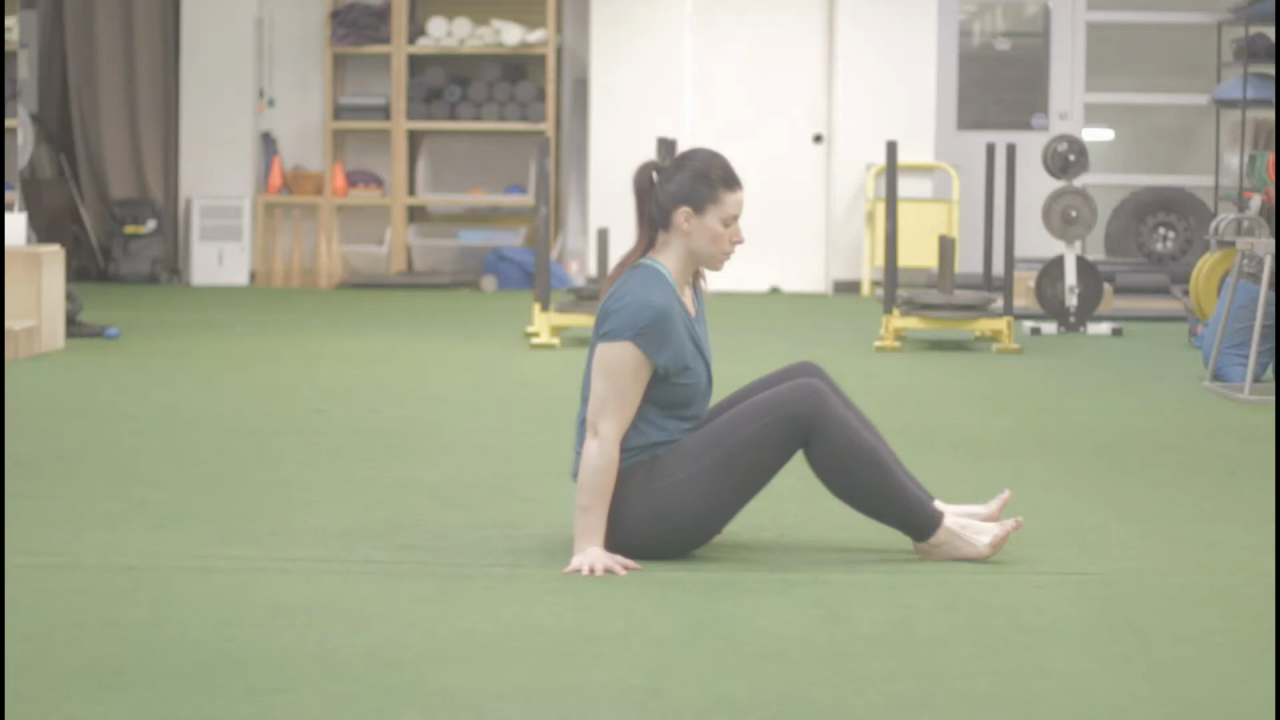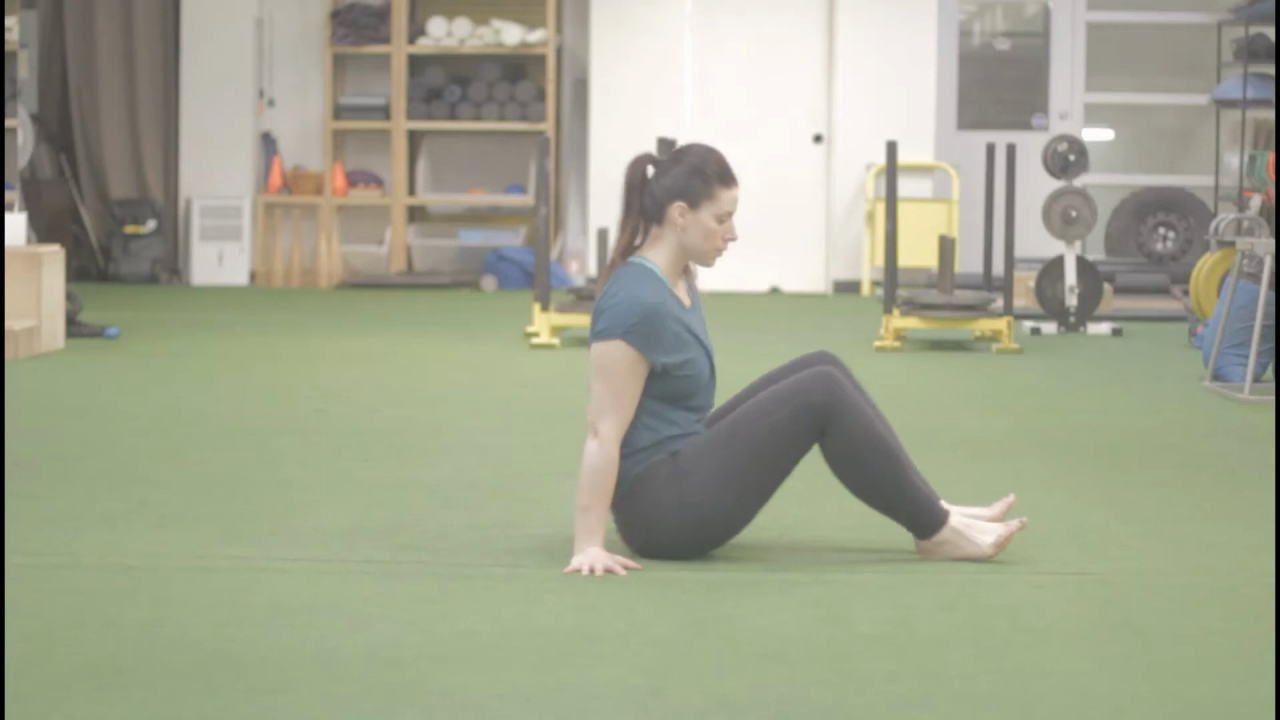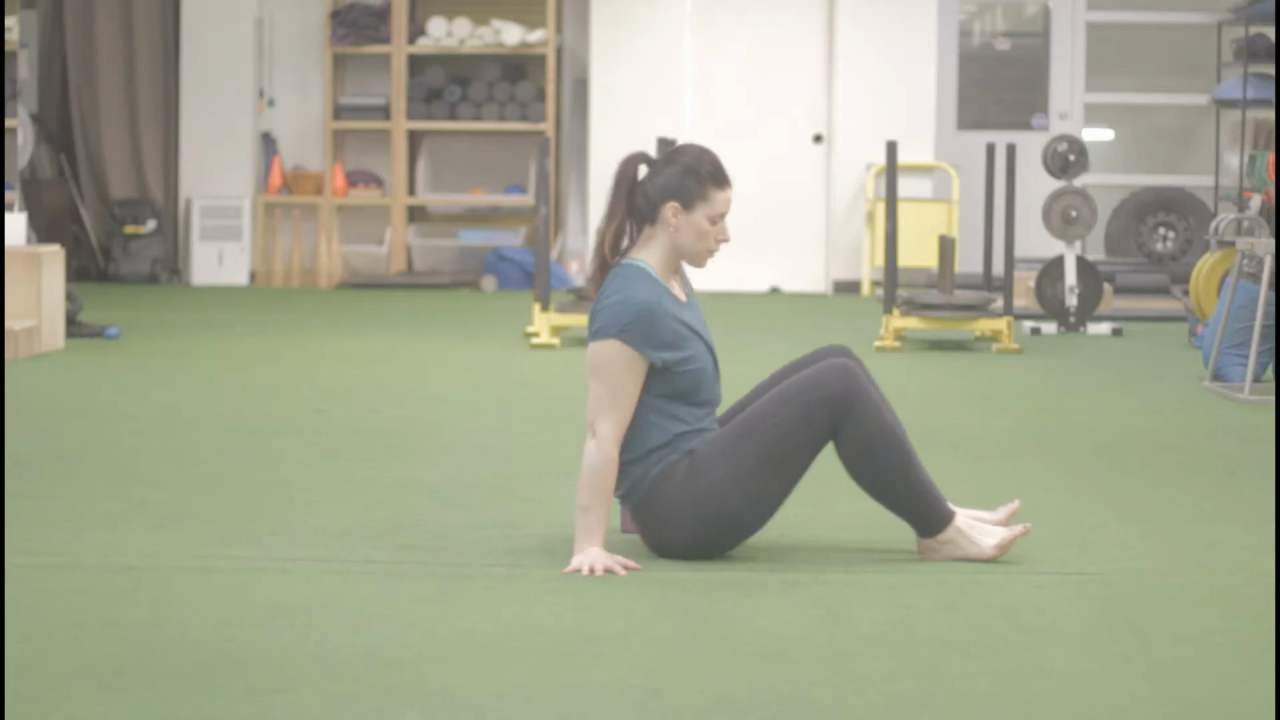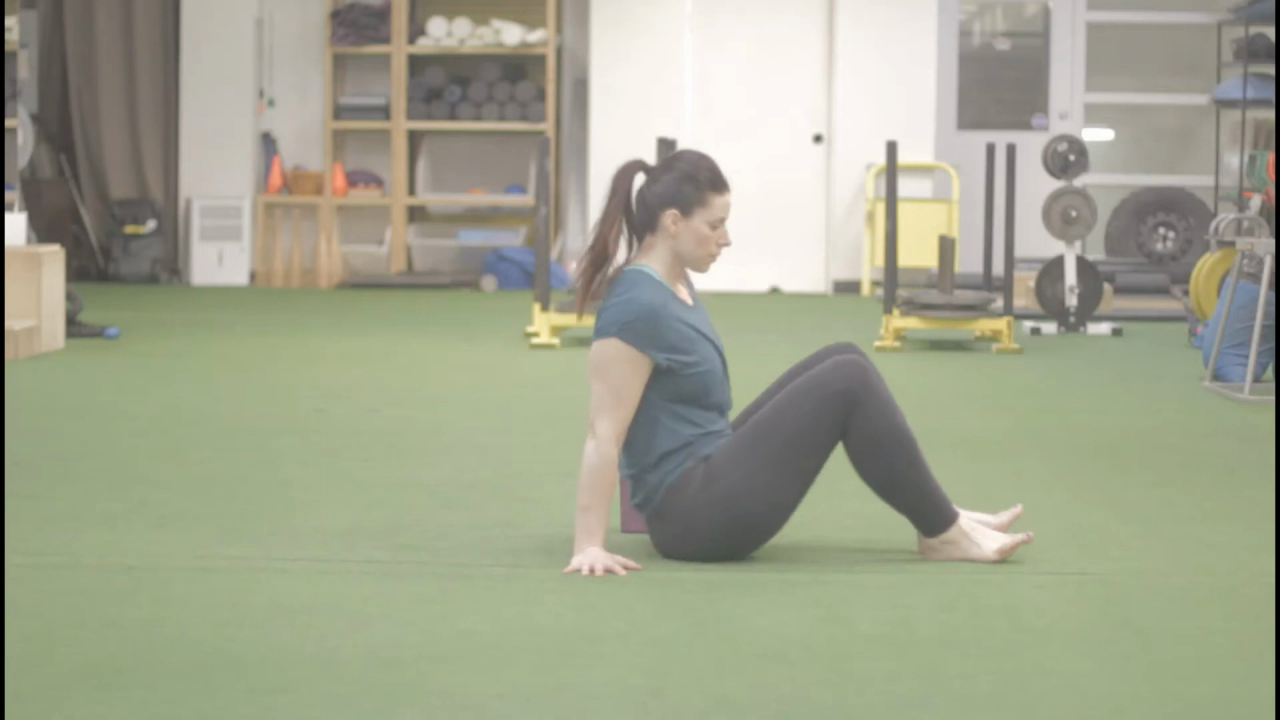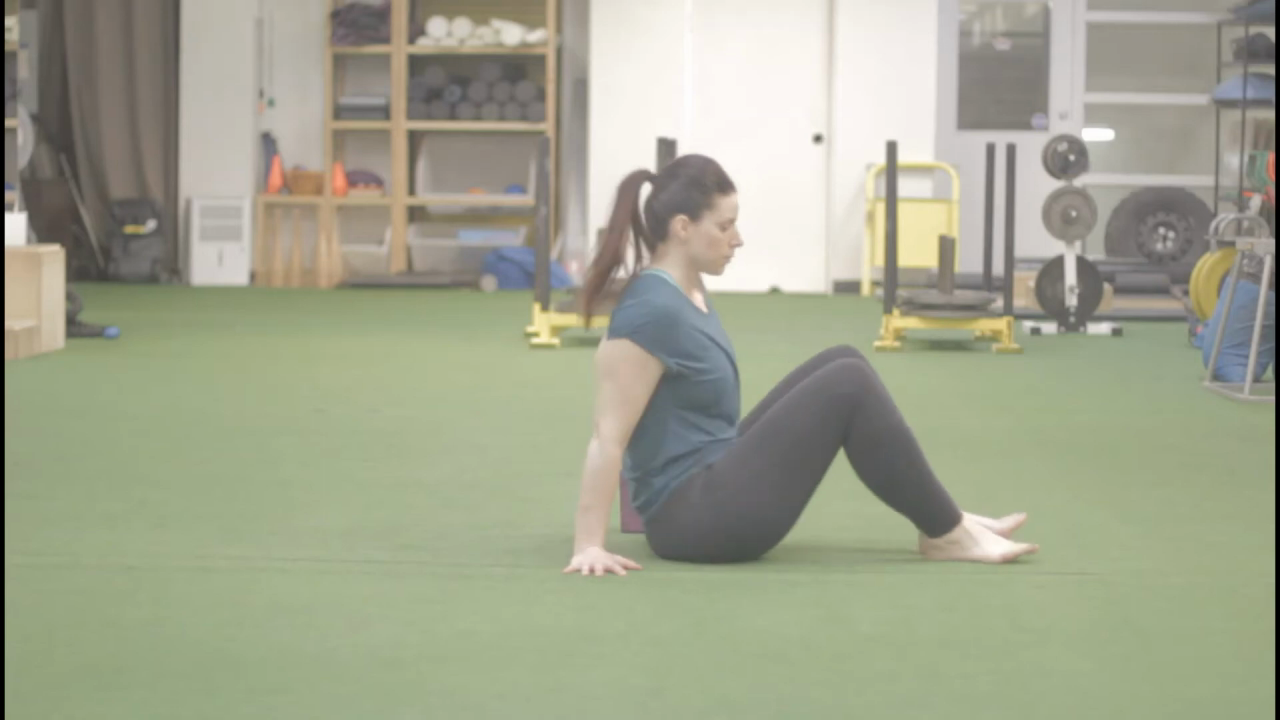
dt=0.1s
person 1, frame 1
left shoulder: (682, 283)
right shoulder: (644, 304)
right elbow: (602, 433)
right wrist: (589, 545)
left hip: (668, 482)
right hip: (637, 508)
left knee: (807, 380)
right knee: (804, 405)
left ankle: (928, 511)
right ankle: (934, 535)
person 1, frame 2
left shoulder: (675, 278)
right shoulder: (637, 302)
right elbow: (602, 432)
right wrist: (589, 545)
left hip: (680, 470)
right hip: (660, 506)
left knee: (823, 369)
right knee: (822, 395)
left ankle: (932, 509)
right ankle: (936, 533)
person 1, frame 3
left shoulder: (666, 278)
right shoulder: (632, 303)
right elbow: (602, 434)
right wrist: (589, 546)
left hip: (699, 472)
right hip: (678, 508)
left knee: (835, 363)
right knee: (839, 384)
left ankle: (939, 514)
right ankle: (940, 534)
person 1, frame 4
left shoulder: (671, 283)
right shoulder: (638, 306)
right elbow: (603, 434)
right wrist: (588, 545)
left hip: (709, 475)
right hip: (694, 512)
left knee: (842, 360)
right knee: (849, 381)
left ankle: (942, 515)
right ankle: (943, 534)
person 1, frame 5
left shoulder: (677, 291)
right shoulder: (653, 312)
left elbow: (608, 359)
right elbow: (606, 434)
right wrist: (588, 544)
left hip: (713, 483)
right hip: (699, 519)
left knee: (843, 364)
right knee: (850, 384)
left ankle: (944, 519)
right ankle: (946, 535)
